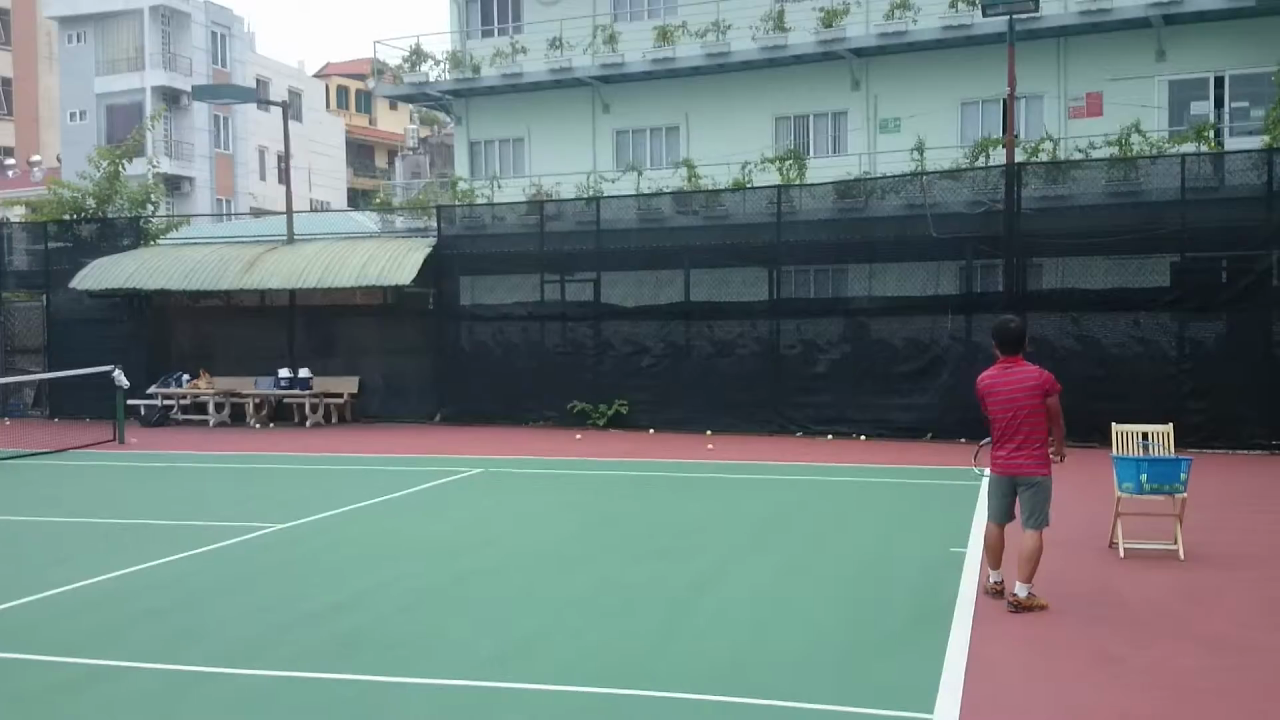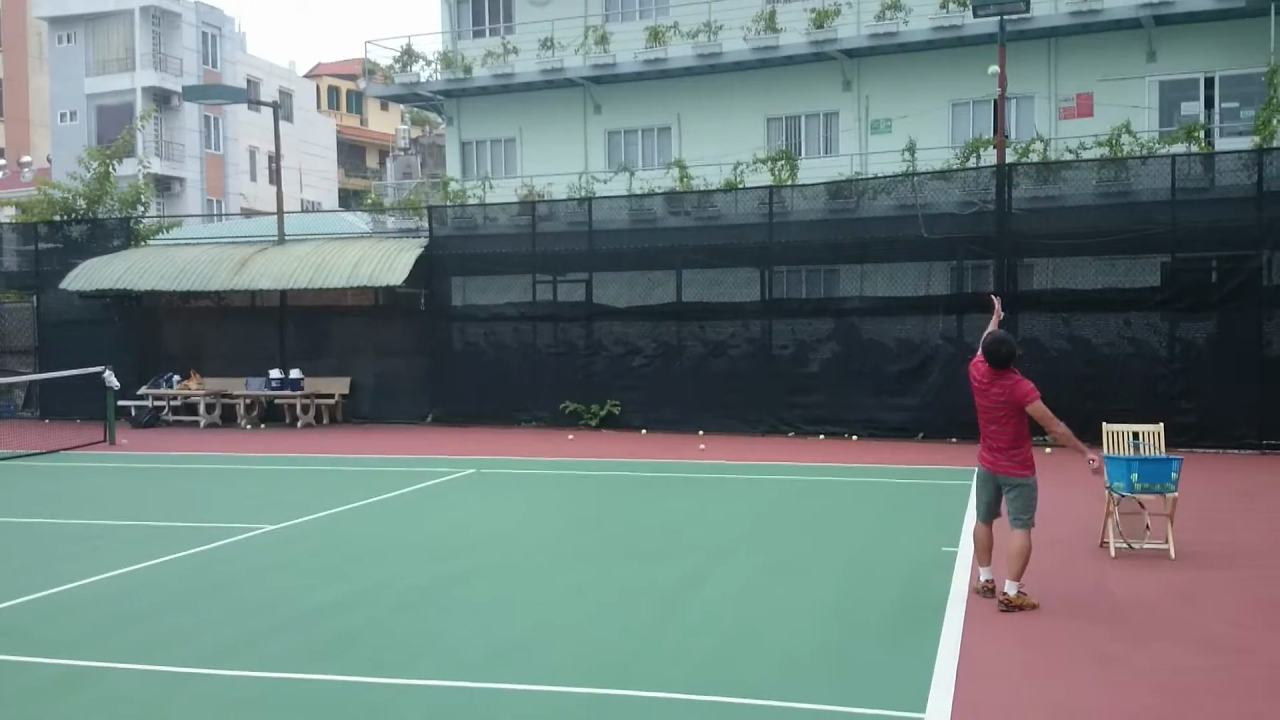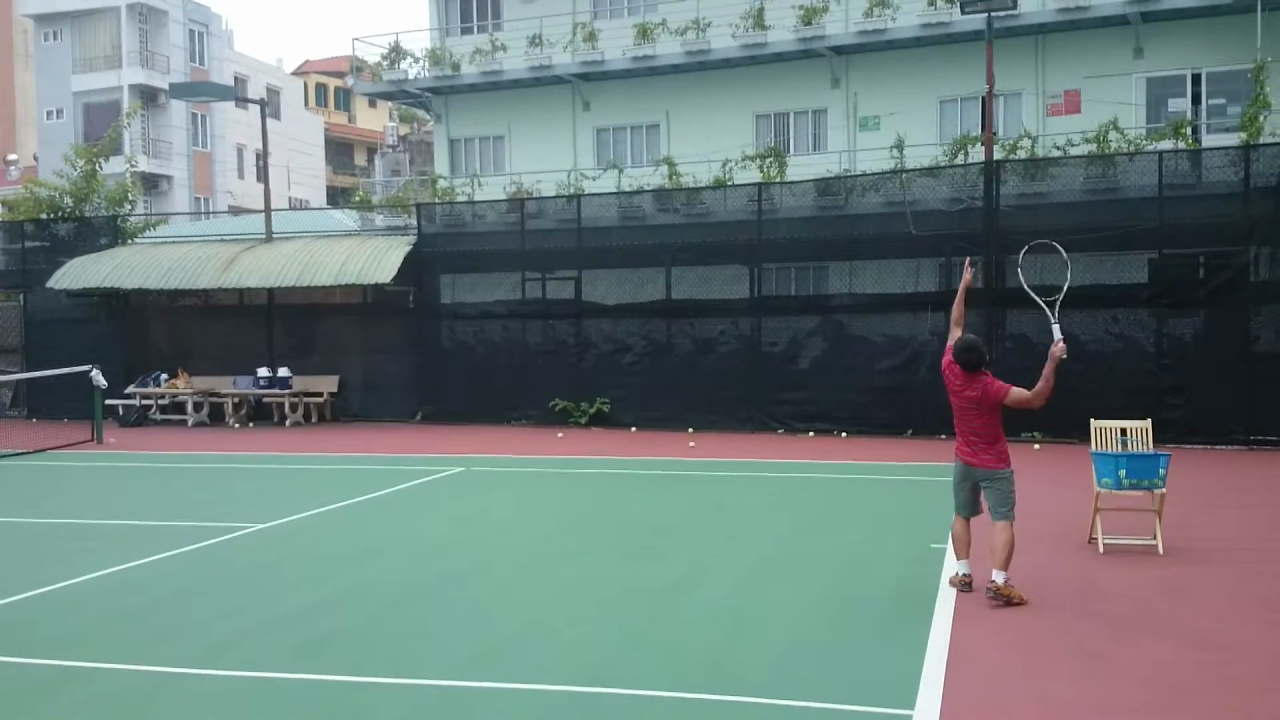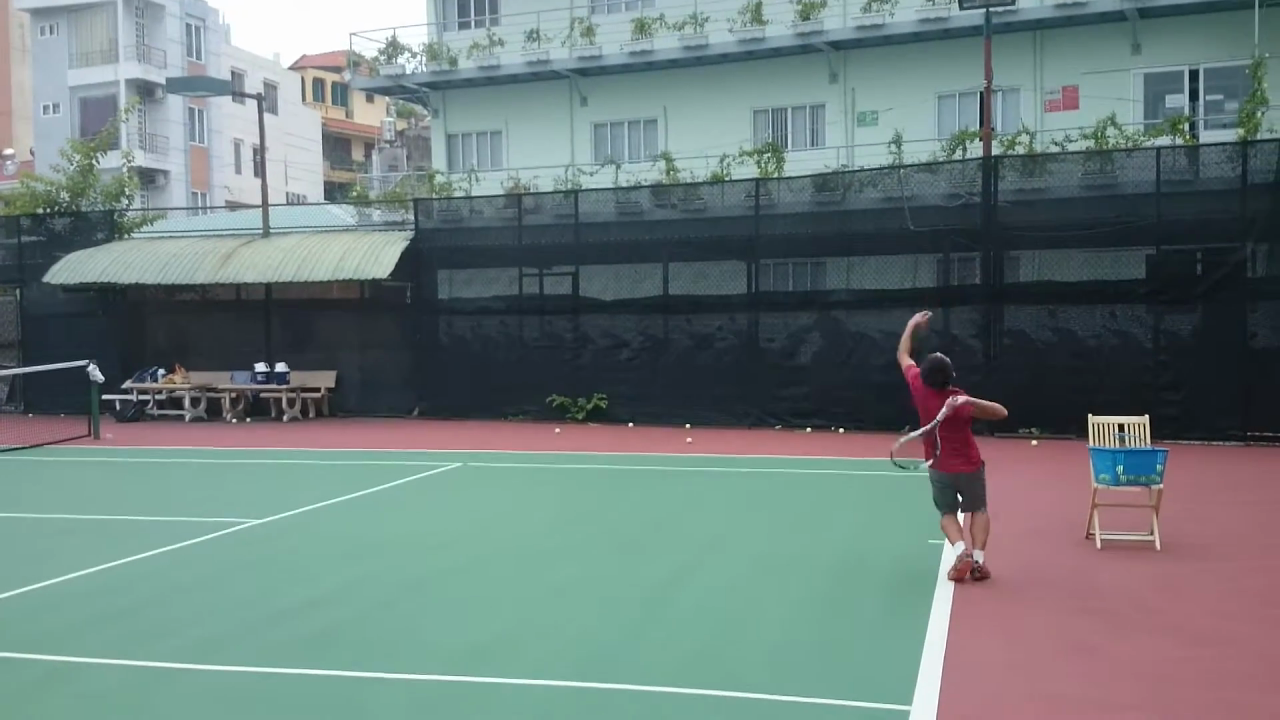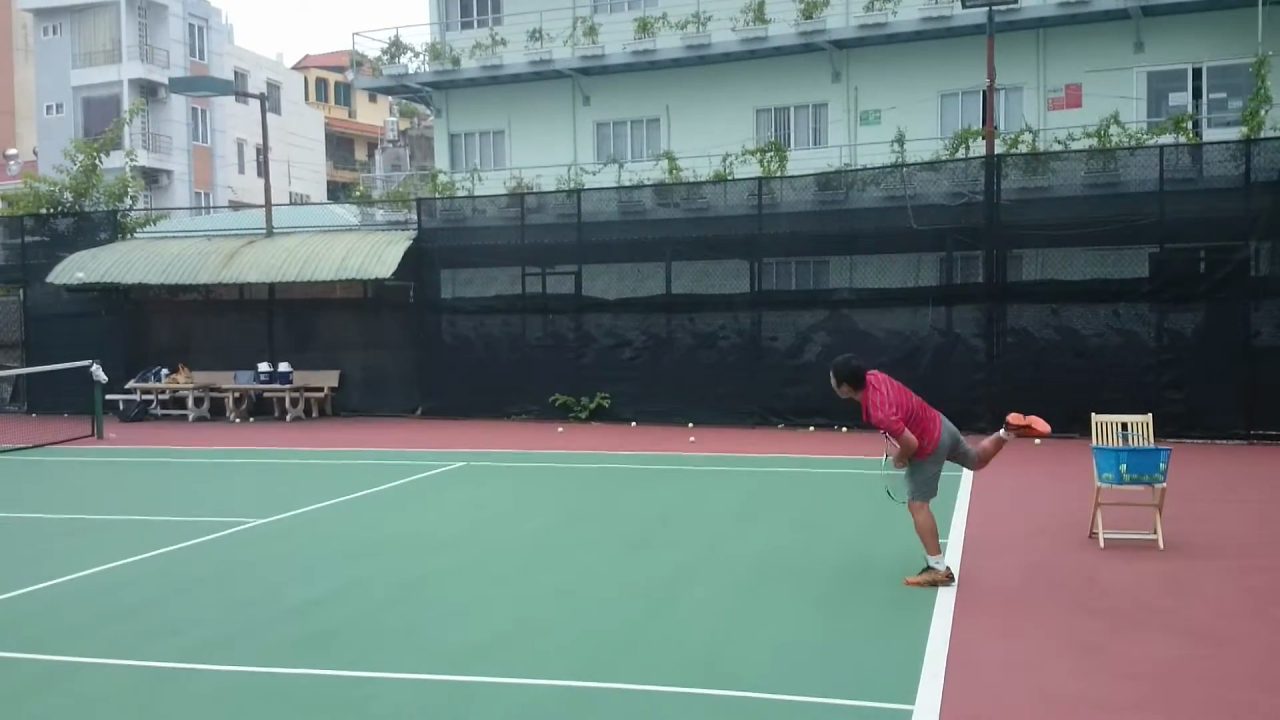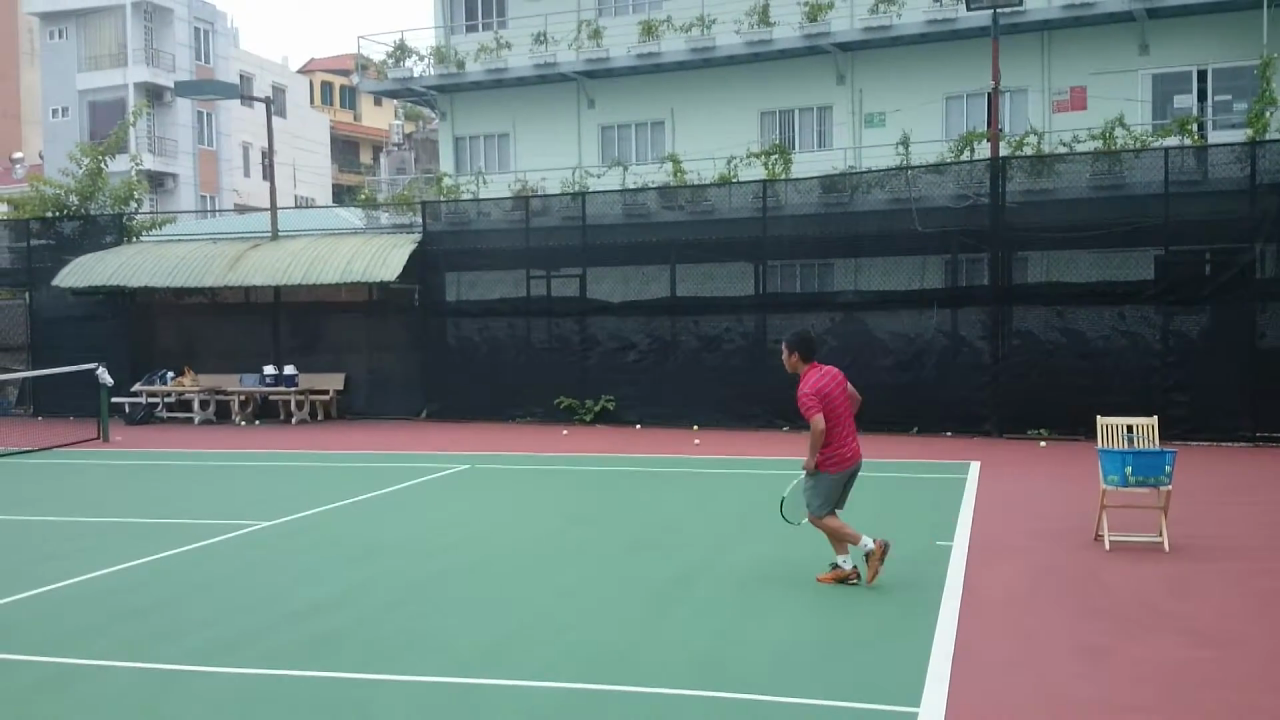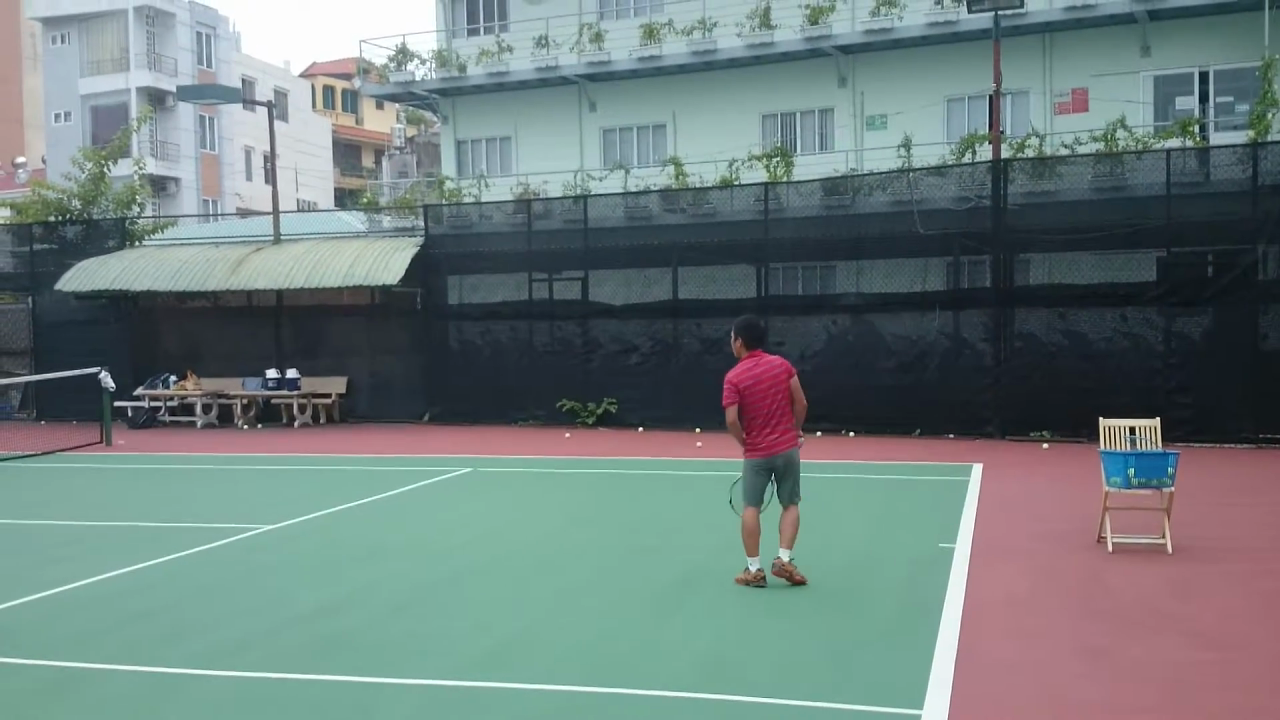
dt=0.5s
person 1, frame 1
left shoulder: (984, 381)
right shoulder: (1042, 378)
right elbow: (1057, 424)
right wrist: (1058, 450)
left hip: (1001, 466)
right hip: (1035, 467)
left knee: (995, 523)
right knee: (1032, 529)
left ankle: (995, 582)
right ankle: (1021, 594)
person 1, frame 2
left shoulder: (977, 372)
right shoulder: (1021, 388)
left elbow: (986, 343)
right elbow: (1054, 427)
left wrist: (996, 316)
right wrist: (1086, 453)
left hip: (987, 465)
right hip: (1018, 470)
left knee: (984, 521)
right knee: (1020, 529)
left ankle: (985, 580)
right ankle: (1011, 593)
person 1, frame 3
left shoulder: (951, 373)
right shoulder: (994, 389)
left elbow: (955, 325)
right elbow: (1037, 399)
left wrist: (963, 285)
right wrist: (1052, 362)
left hip: (965, 463)
right hip: (996, 467)
left knee: (962, 517)
right knee: (1003, 522)
left ankle: (962, 573)
right ankle: (998, 582)
person 1, frame 4
left shoulder: (919, 386)
right shoulder: (958, 404)
left elbow: (902, 355)
right elbow: (1000, 412)
left wrist: (912, 323)
right wrist: (969, 401)
left hip: (939, 469)
right hip: (967, 467)
left knee: (948, 514)
right knee: (978, 510)
left ankle: (962, 552)
right ankle: (978, 560)
person 1, frame 5
left shoulder: (879, 413)
right shoulder: (874, 377)
left elbow: (911, 444)
left wrist: (902, 459)
left hip: (929, 447)
right hip: (942, 426)
left knee: (918, 505)
right knee: (976, 458)
left ankle: (938, 568)
right ankle: (1010, 429)
person 1, frame 6
left shoulder: (806, 391)
right shoulder: (833, 372)
left elbow: (819, 428)
right elbow: (856, 399)
left wrist: (812, 459)
left hip: (831, 462)
right hip: (851, 455)
left knee: (817, 516)
right knee: (826, 511)
left ankle: (871, 547)
right ankle: (845, 567)
person 1, frame 7
left shoulder: (733, 377)
right shoulder: (782, 365)
left elbow: (731, 420)
right elbow: (801, 404)
left wrist: (745, 442)
right wrist: (795, 430)
left hip: (757, 453)
right hip: (788, 448)
left knee: (751, 508)
right knee: (790, 505)
left ankle: (754, 570)
right ankle: (784, 560)
